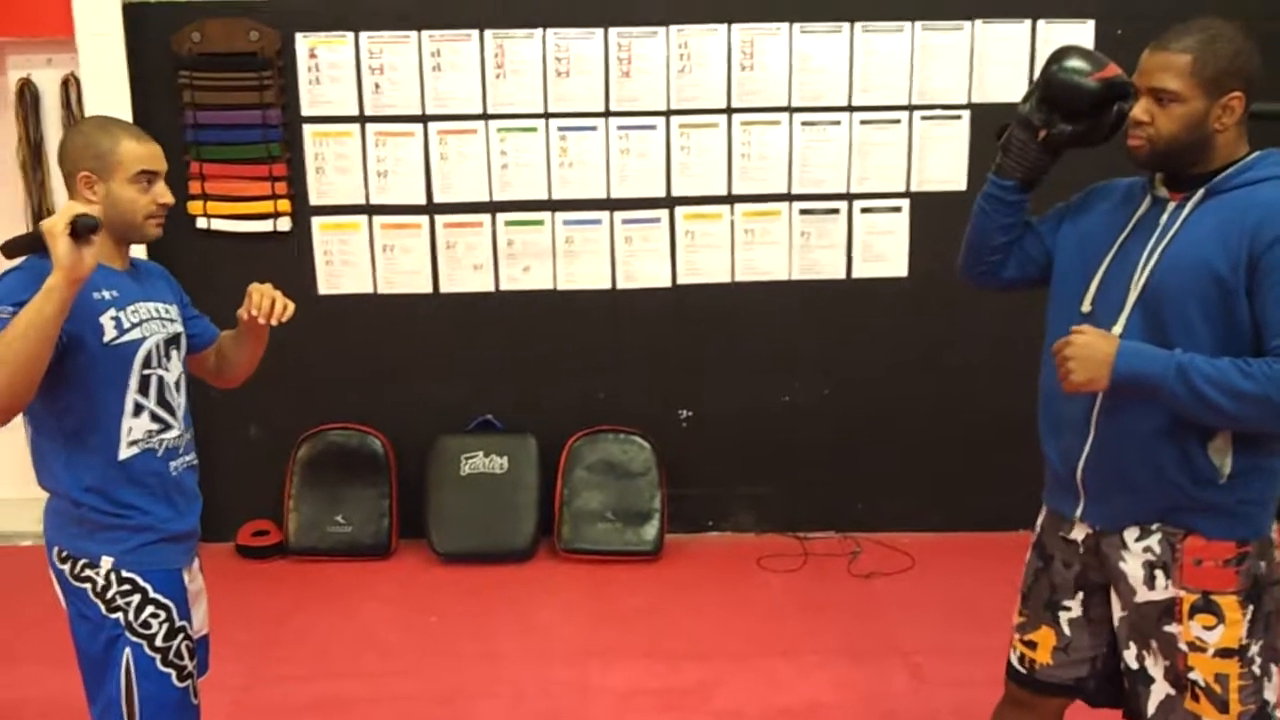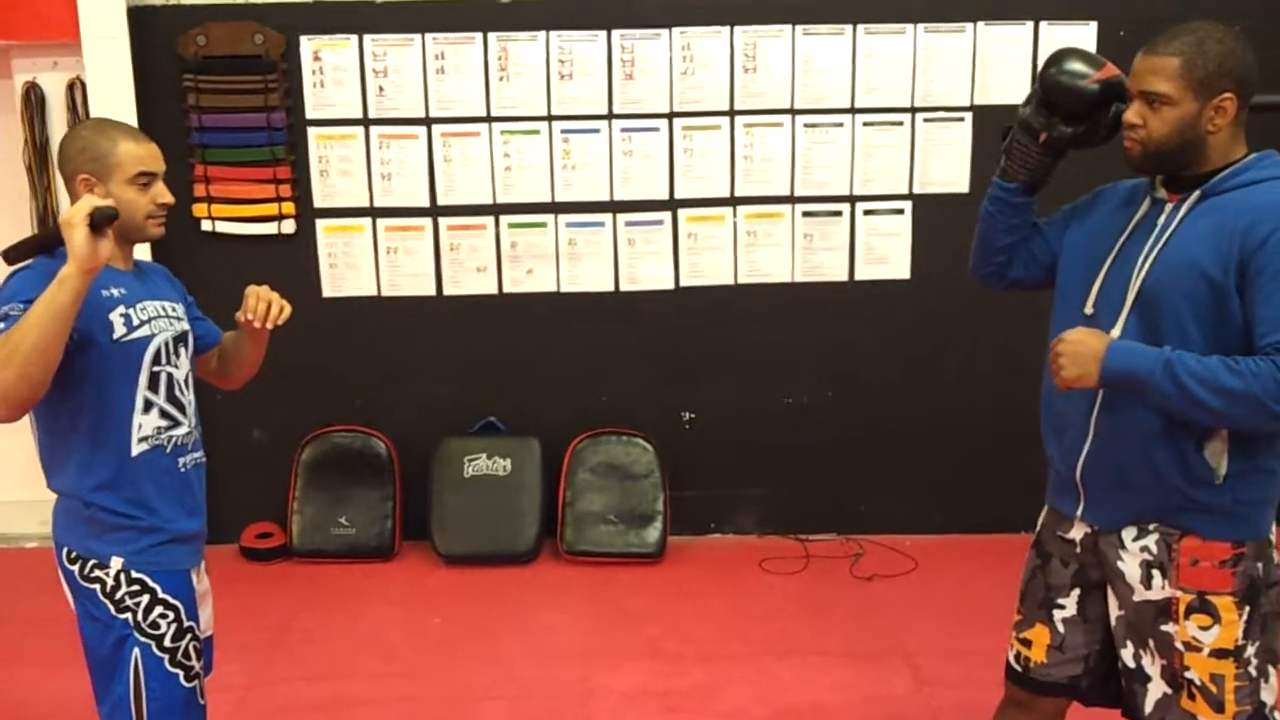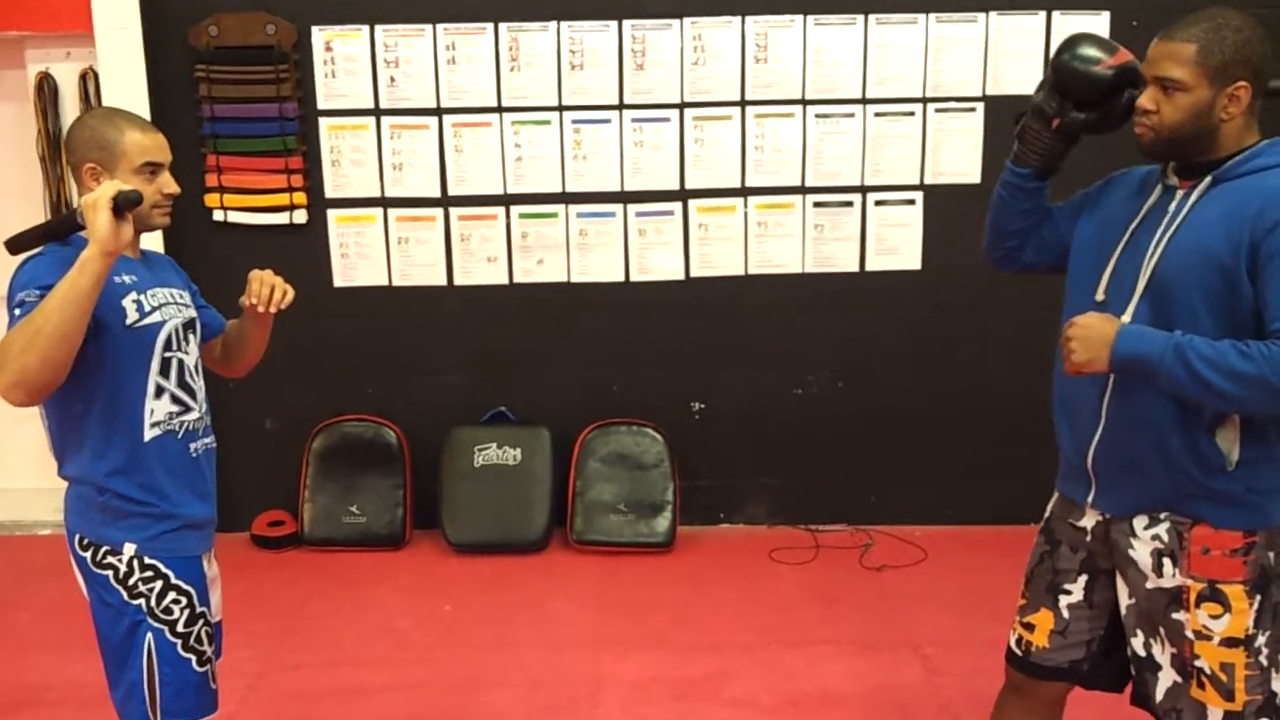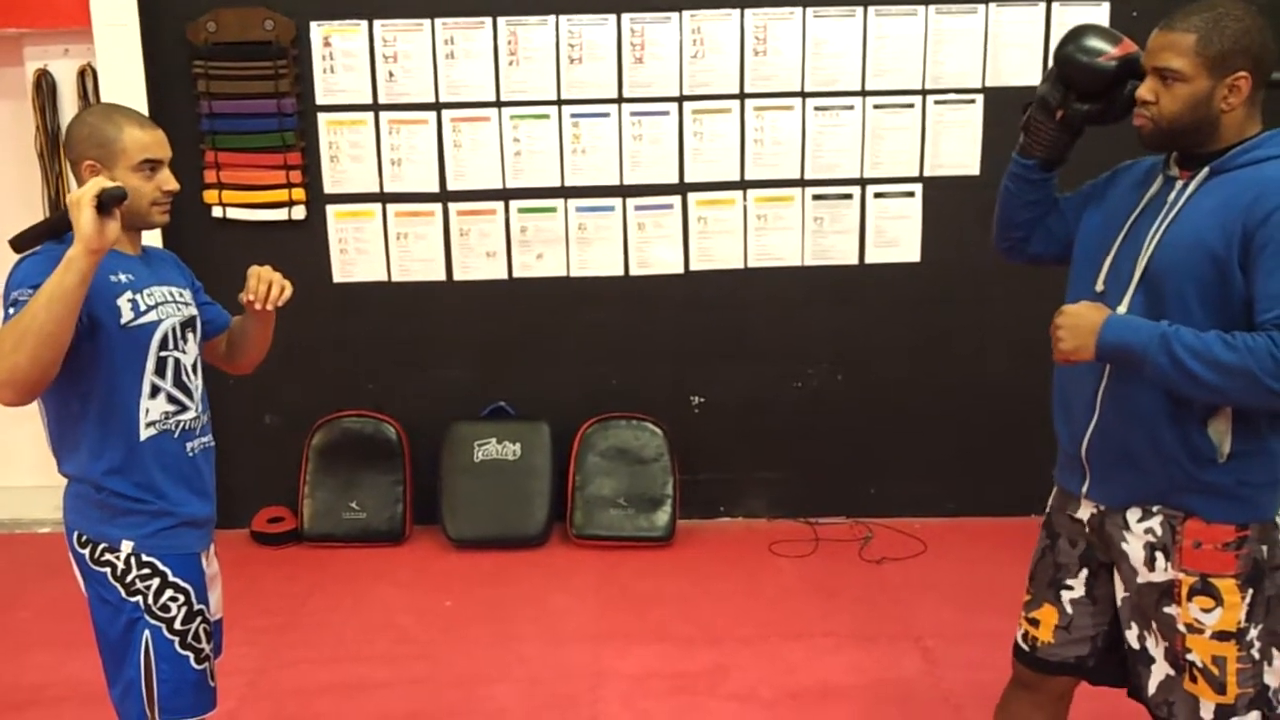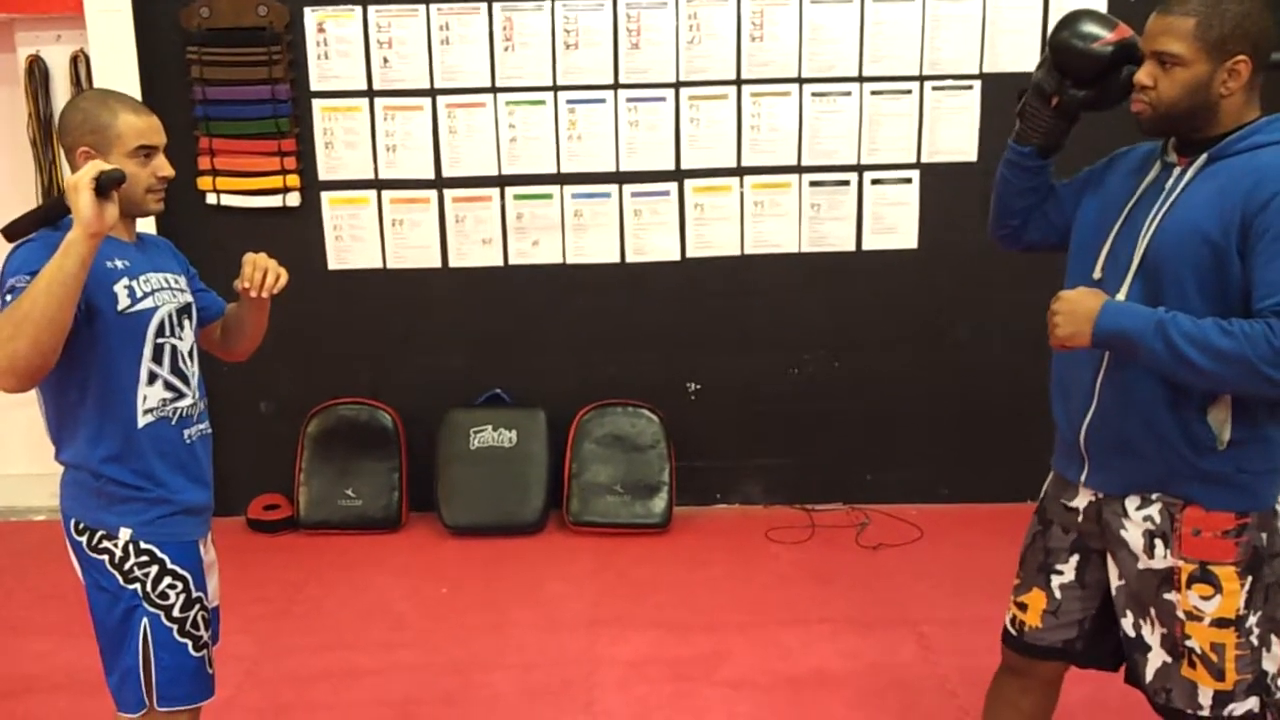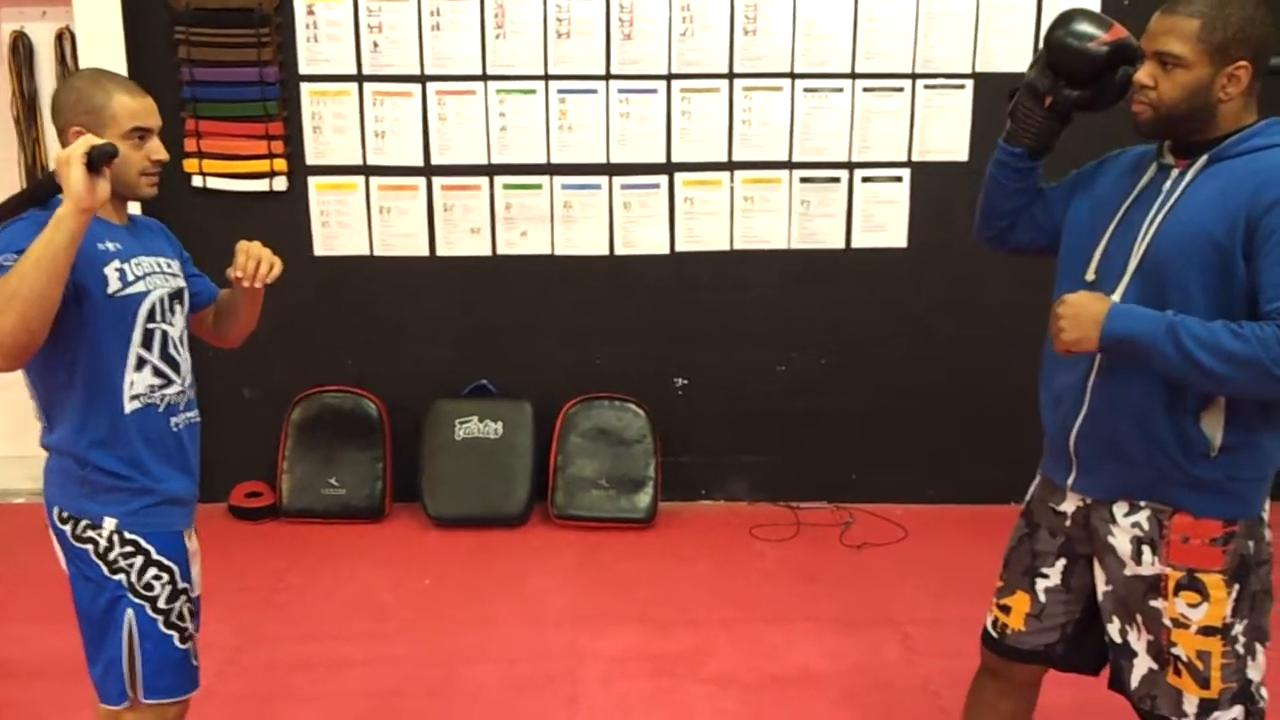
dt=0.7s
person 1, frame 1
right shoulder: (1105, 207)
right elbow: (988, 263)
left wrist: (1131, 366)
right wrist: (1023, 152)
left hip: (1196, 539)
right hip: (1074, 517)
person 1, frame 2
right shoulder: (1110, 208)
right elbow: (998, 263)
left wrist: (1119, 363)
right wrist: (1026, 155)
left hip: (1196, 538)
right hip: (1077, 515)
person 1, frame 3
right shoulder: (1124, 193)
right elbow: (1011, 247)
left wrist: (1130, 348)
right wrist: (1039, 140)
left hip: (1204, 524)
right hip: (1087, 502)
person 1, frame 4
right shoulder: (1131, 183)
right elbow: (1021, 236)
left wrist: (1119, 338)
right wrist: (1044, 133)
left hip: (1200, 517)
right hip: (1087, 494)
person 1, frame 5
right shoulder: (1129, 170)
right elbow: (1017, 223)
left wrist: (1115, 324)
right wrist: (1041, 120)
left hip: (1199, 507)
right hip: (1084, 483)
right knee: (1028, 658)
person 1, frame 6
right shoulder: (1120, 171)
right elbow: (1004, 226)
left wrist: (1122, 326)
right wrist: (1033, 118)
left hip: (1189, 514)
right hip: (1069, 485)
right knee: (1007, 659)
person 2, frame 1
left shoulder: (156, 280)
left elbow: (221, 368)
left wrist: (254, 325)
right wrist: (65, 281)
left hip: (173, 536)
right hip: (110, 550)
person 2, frame 2
left shoulder: (160, 280)
left elbow: (224, 370)
left wrist: (254, 326)
right wrist: (80, 270)
left hip: (177, 536)
right hip: (119, 549)
person 2, frame 3
left shoulder: (165, 270)
right shoulder: (55, 269)
left elbow: (228, 359)
left wrist: (258, 313)
right wrist: (100, 253)
left hip: (186, 524)
right hip: (131, 535)
person 2, frame 4
left shoulder: (169, 267)
right shoulder: (53, 268)
left elbow: (234, 356)
left wrist: (261, 308)
right wrist: (86, 252)
left hip: (187, 521)
right hip: (129, 533)
person 2, frame 5
left shoulder: (163, 254)
left elbow: (229, 344)
left wrist: (255, 297)
right wrist: (85, 234)
left hip: (183, 507)
right hip: (126, 519)
person 2, frame 6
left shoulder: (155, 237)
left elbow: (221, 329)
left wrist: (248, 284)
right wrist: (75, 211)
left hip: (163, 496)
right hip: (110, 508)
